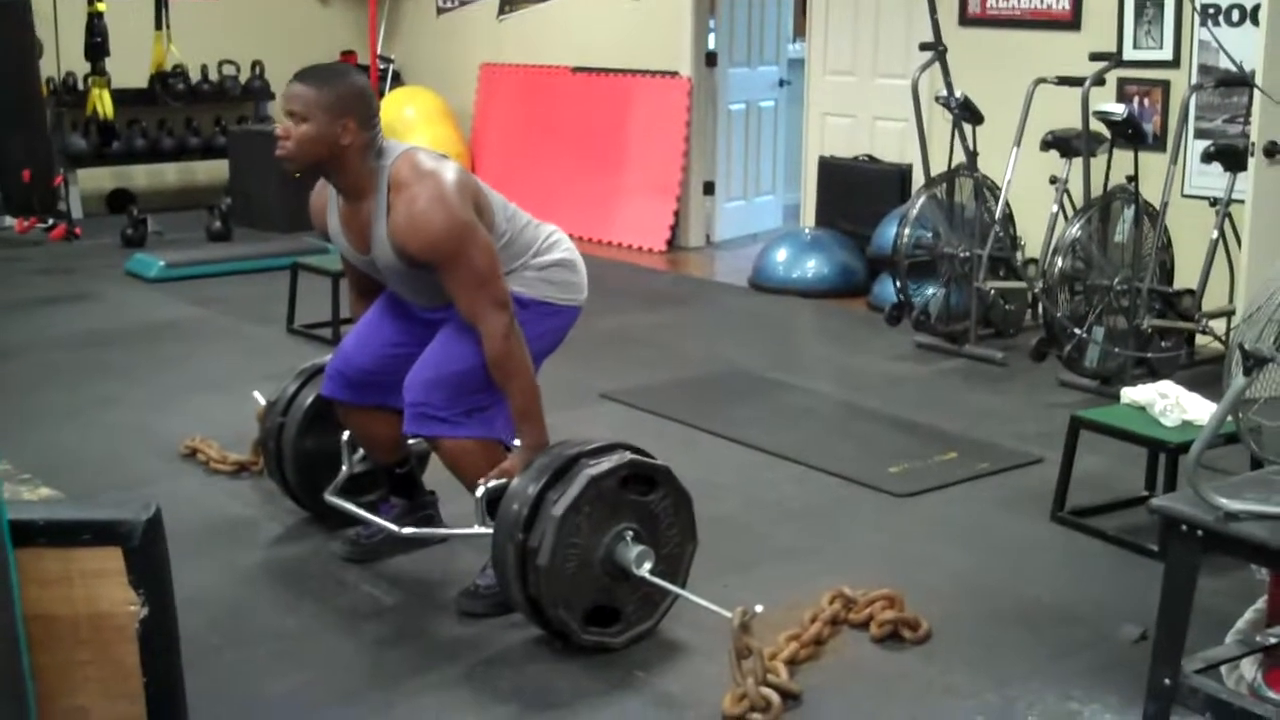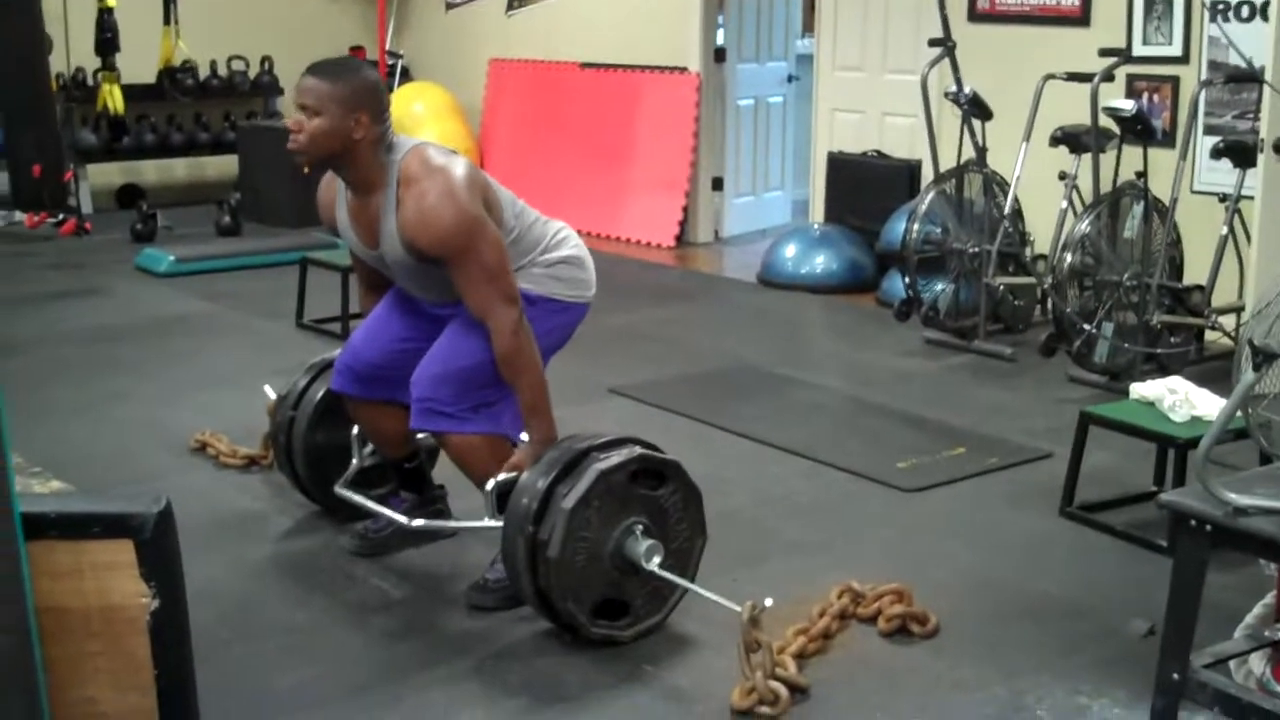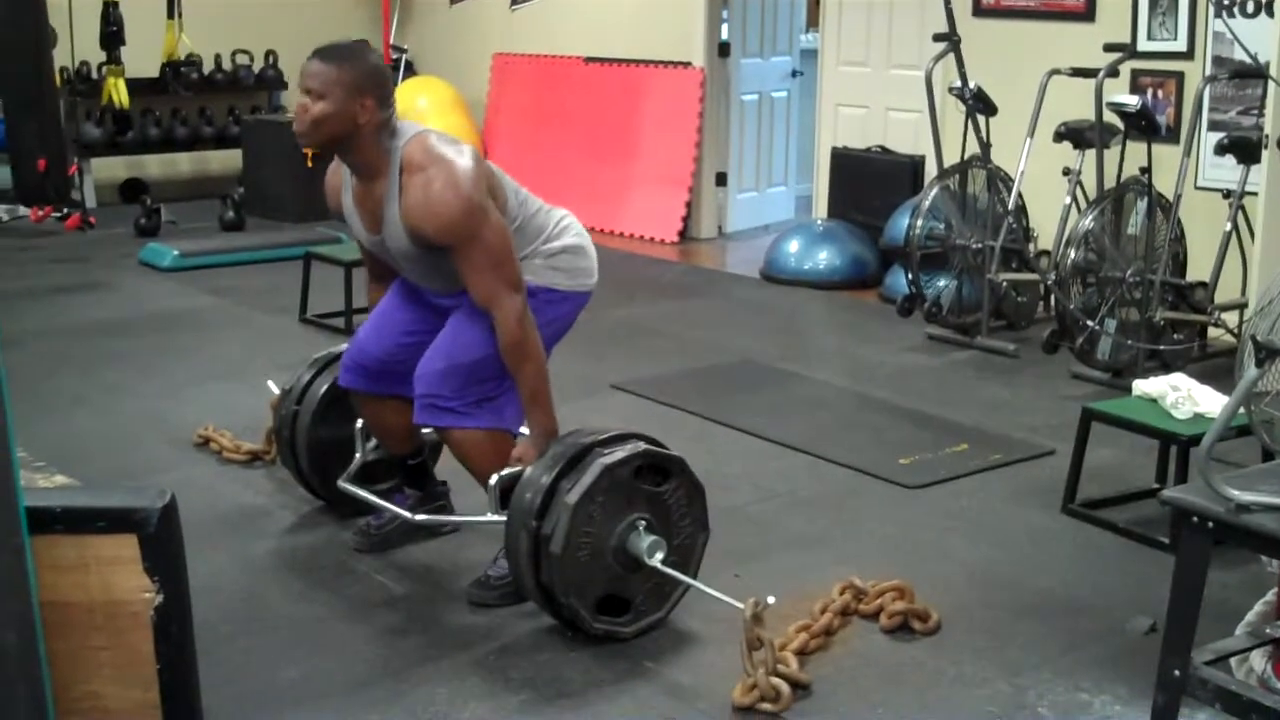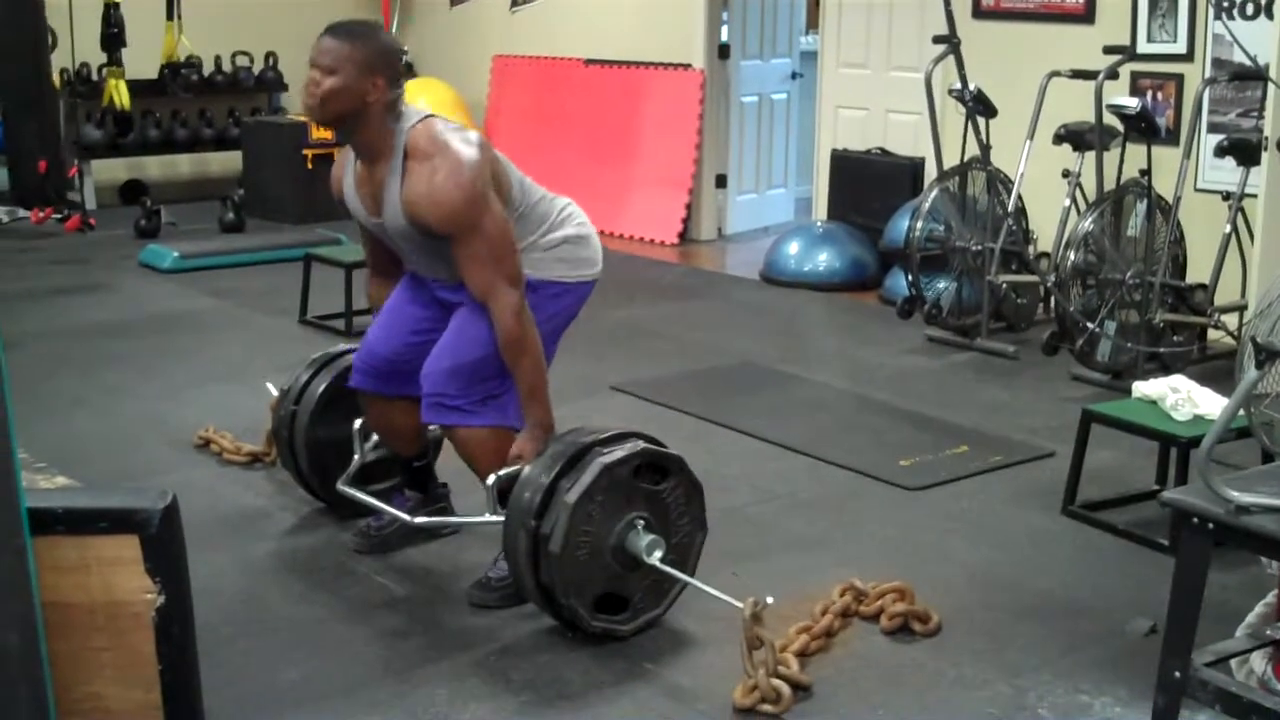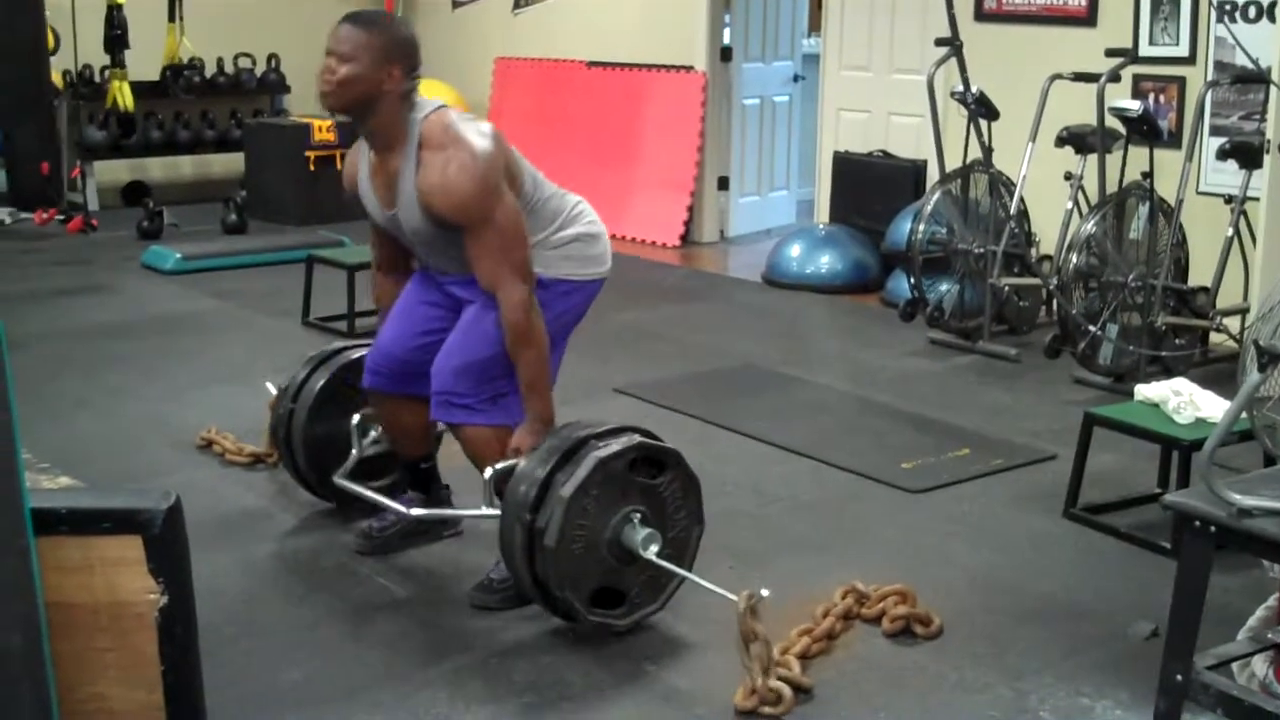
dt=0.1s
person 1, frame 1
left shoulder: (424, 203)
right shoulder: (327, 199)
left elbow: (496, 325)
right elbow: (365, 291)
left wrist: (533, 449)
right wrist: (373, 353)
left hip: (533, 284)
left knee: (436, 402)
right knee: (350, 379)
right ankle: (411, 509)
person 1, frame 2
left shoulder: (434, 198)
right shoulder: (335, 193)
left elbow: (506, 320)
right elbow: (375, 286)
left wrist: (542, 444)
right wrist: (384, 345)
left hip: (541, 279)
left knee: (443, 397)
right knee: (359, 373)
right ankle: (420, 502)
person 1, frame 3
left shoulder: (437, 184)
right shoulder: (342, 180)
left elbow: (509, 308)
right elbow: (383, 275)
left wrist: (544, 436)
right wrist: (388, 343)
left hip: (544, 270)
left knee: (448, 392)
right knee: (365, 369)
right ankle: (424, 497)
person 1, frame 4
left shoulder: (441, 172)
right shoulder: (348, 170)
left elbow: (507, 301)
right elbow: (384, 269)
left wrist: (540, 433)
right wrist: (394, 336)
left hip: (547, 261)
left knee: (454, 390)
right knee: (376, 370)
right ankle: (424, 497)
person 1, frame 5
left shoulder: (455, 162)
right shoulder: (361, 163)
left elbow: (514, 296)
right elbow: (390, 269)
left wrist: (540, 427)
right wrist: (391, 346)
left hip: (554, 258)
left knee: (464, 394)
right knee: (386, 372)
right ankle: (427, 504)
